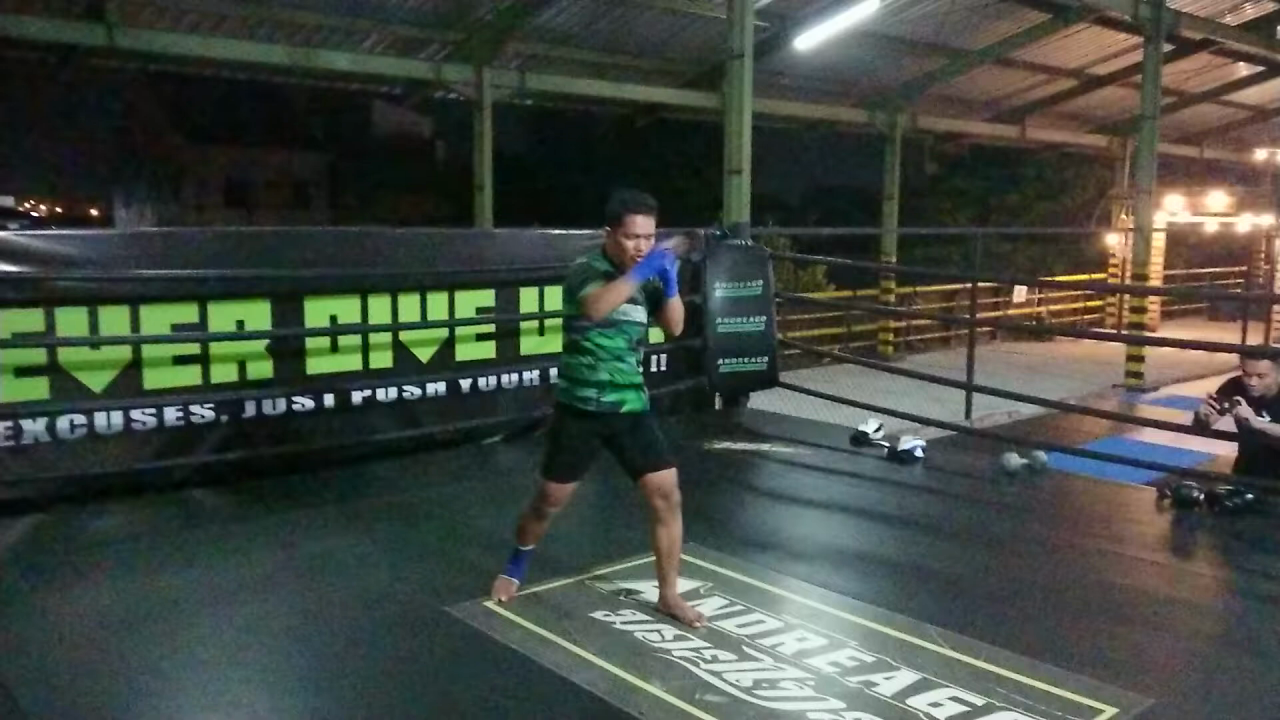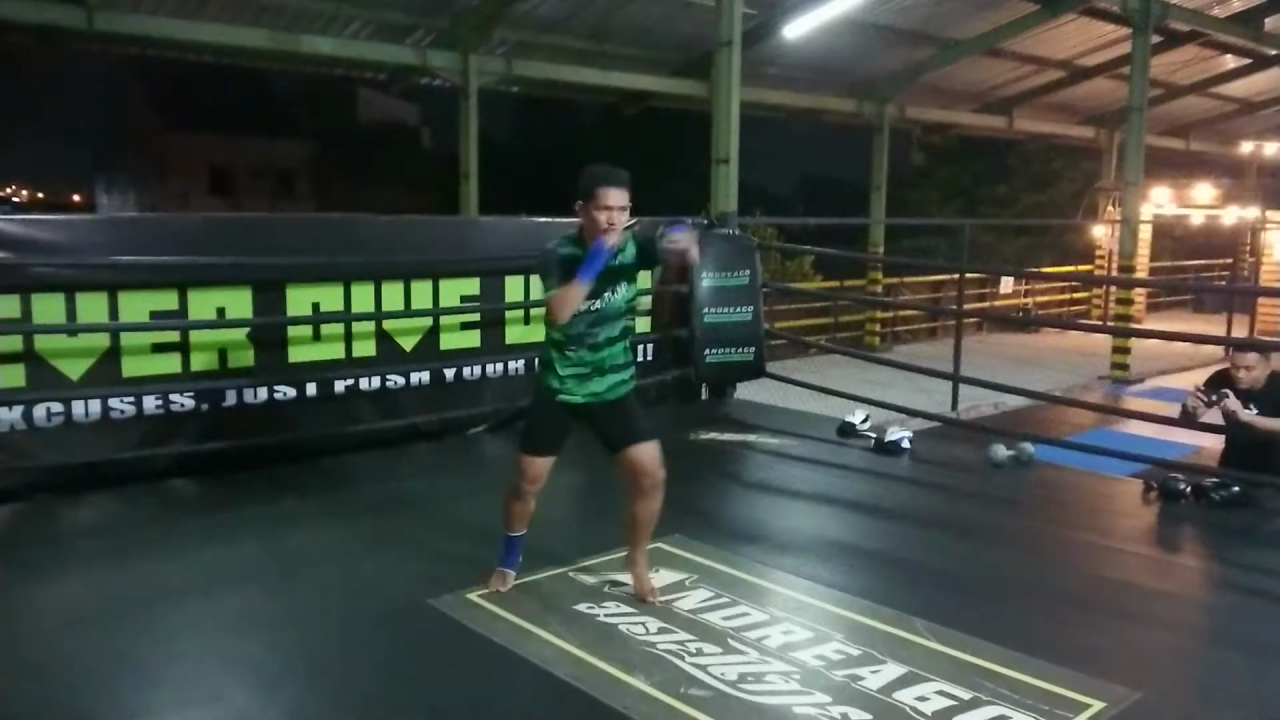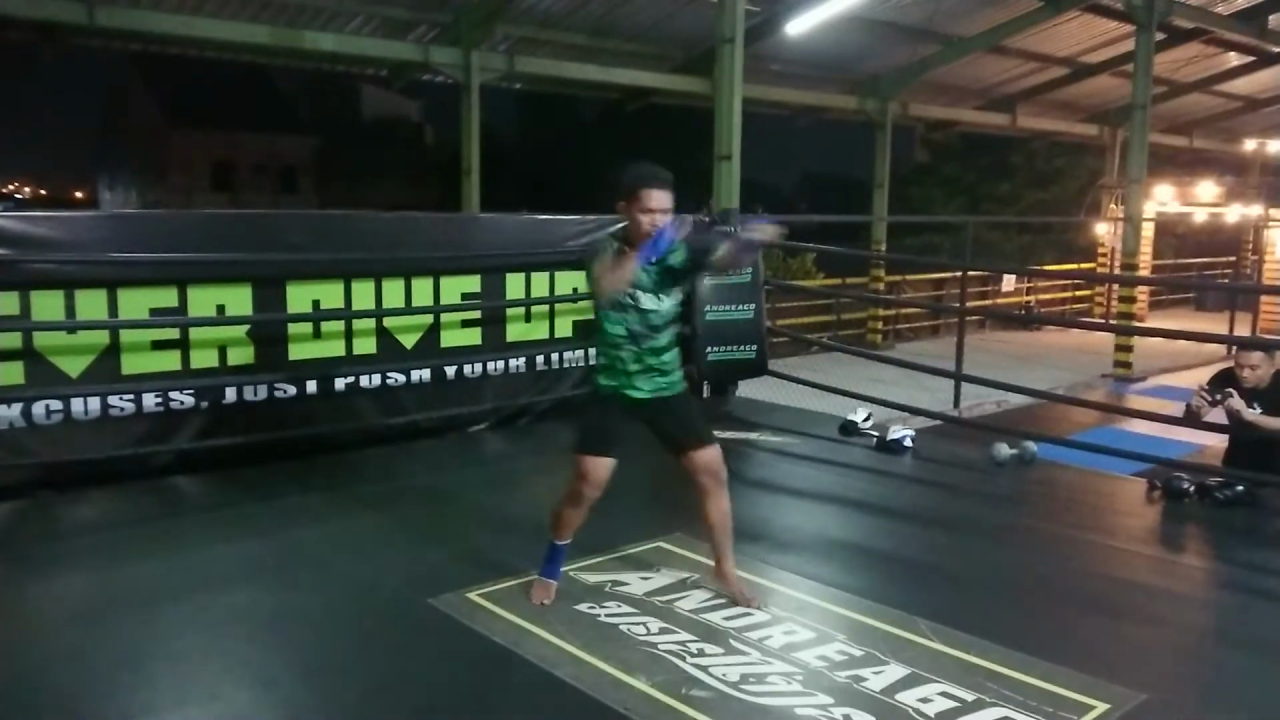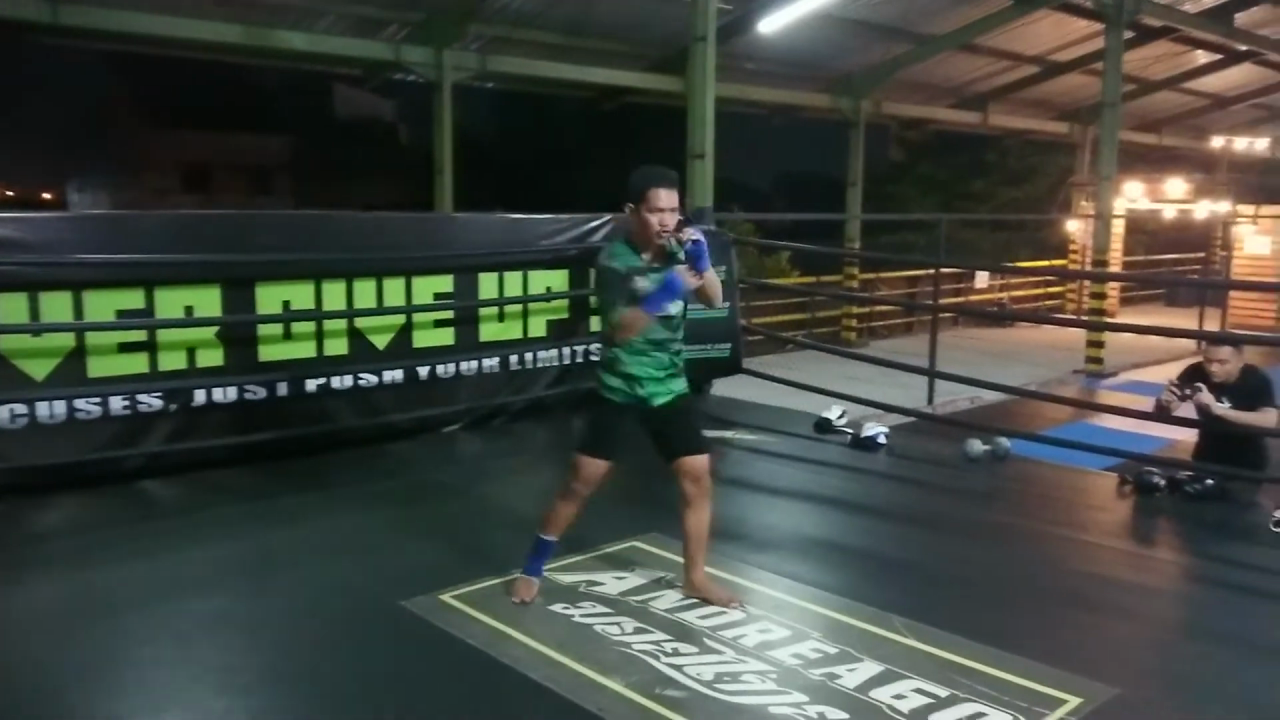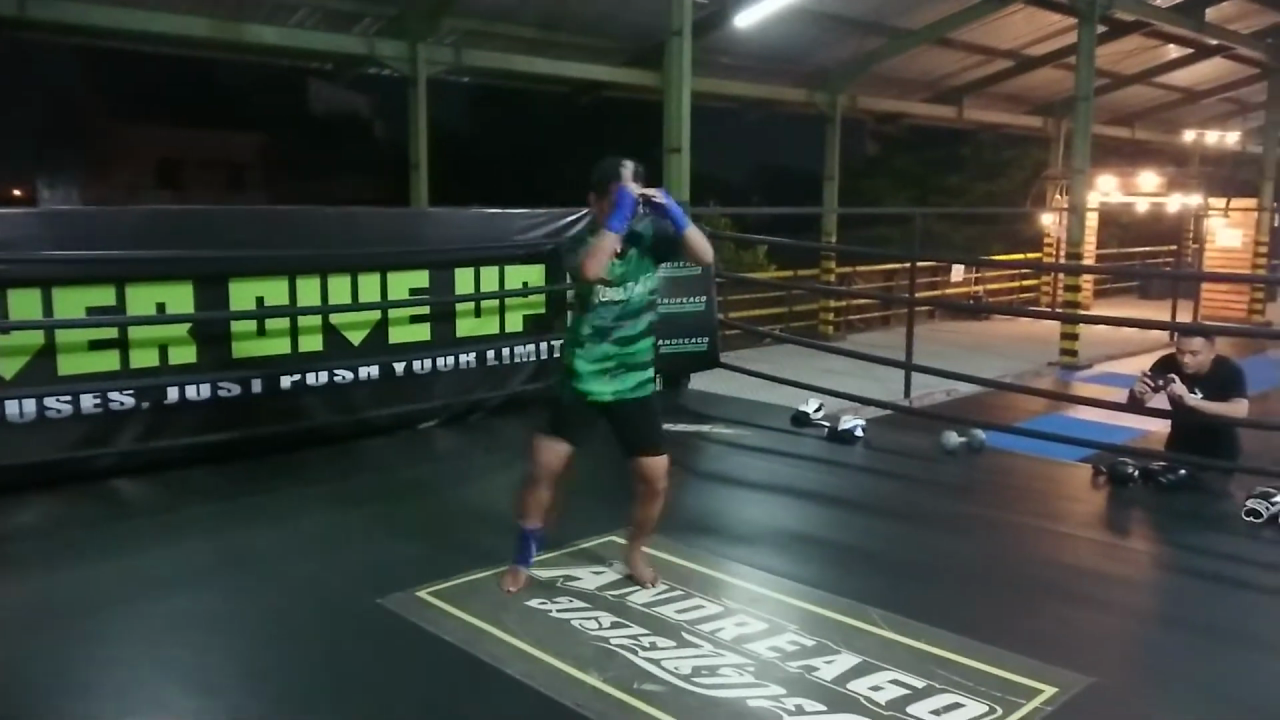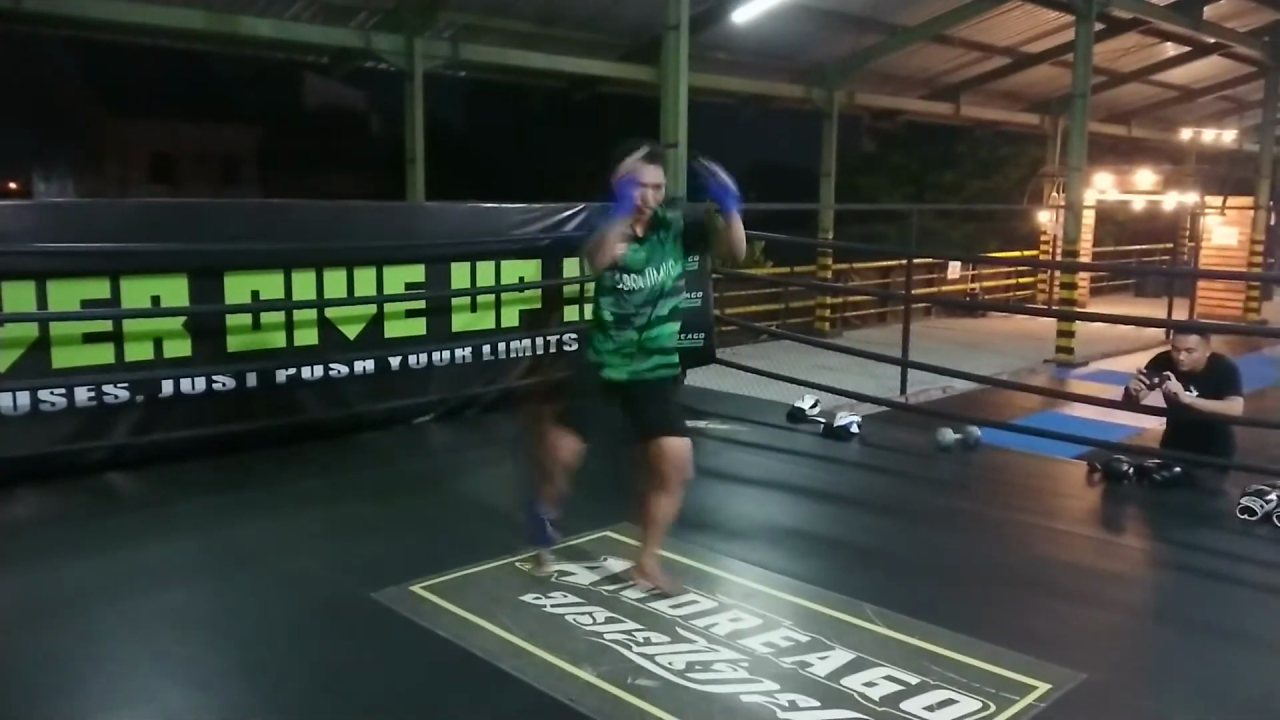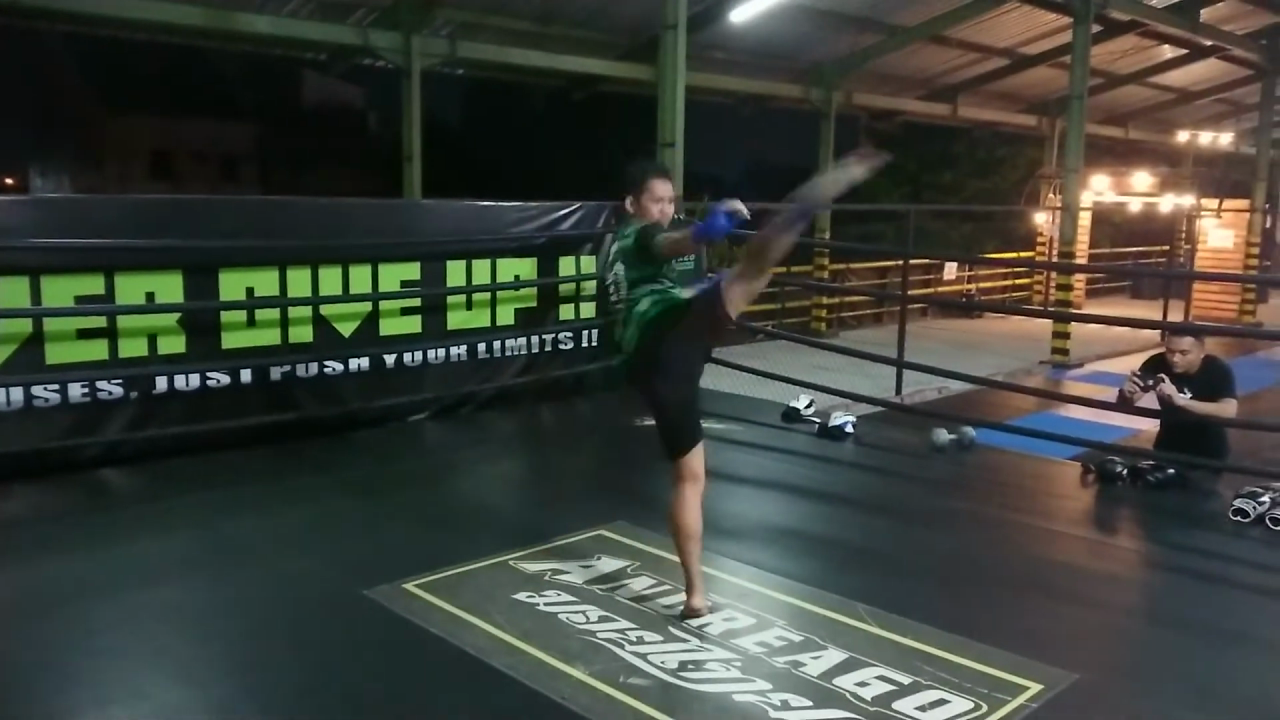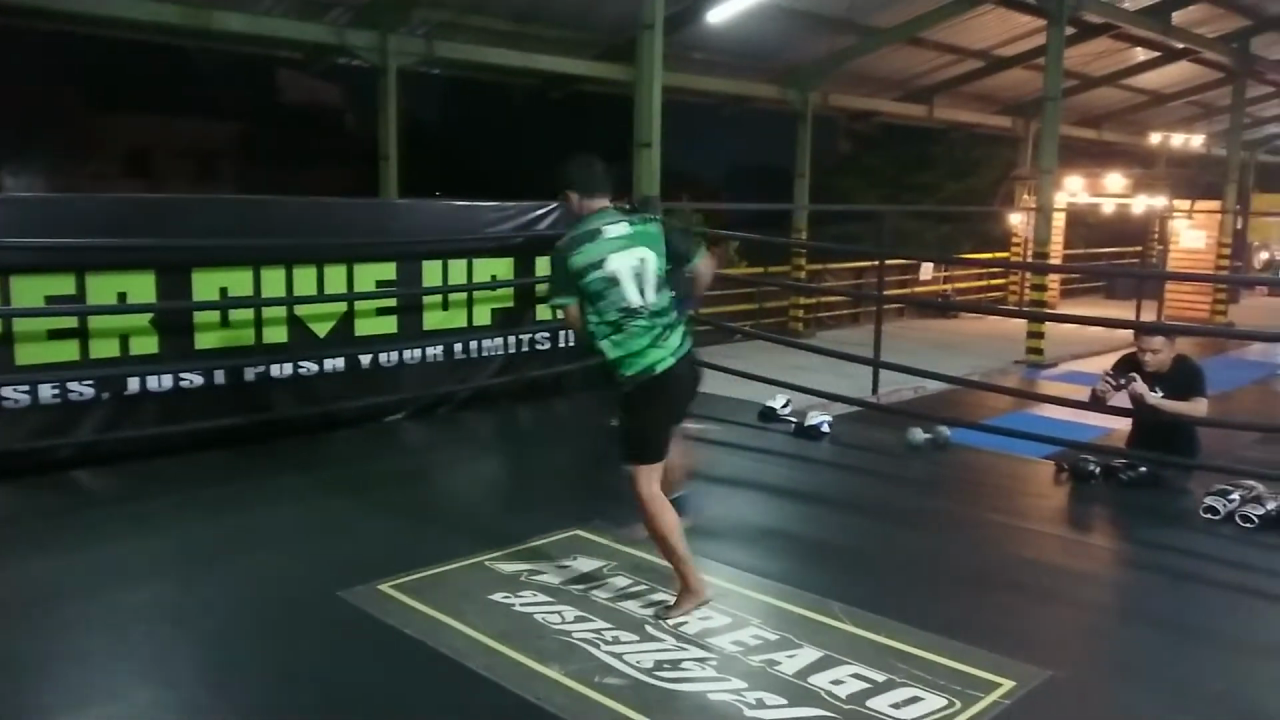
dt=0.4s
person 1, frame 1
left shoulder: (648, 274)
right shoulder: (586, 269)
left elbow: (674, 327)
right elbow: (598, 307)
left wrist: (669, 277)
right wrist: (642, 269)
left hip: (630, 407)
right hip: (580, 408)
left knee: (666, 496)
right knee: (550, 500)
left ankle: (669, 594)
right ankle: (515, 567)
person 1, frame 2
left shoulder: (633, 245)
right shoulder: (560, 256)
left elbow: (683, 254)
right elbow: (557, 313)
left wrist: (680, 242)
right wrist: (599, 258)
left hip: (614, 387)
right hip: (561, 389)
left knee: (649, 474)
right knee: (529, 480)
left ankle: (637, 561)
right ankle: (510, 558)
person 1, frame 3
left shoulder: (680, 251)
right shoulder: (606, 252)
left elbow: (722, 259)
right elbow: (603, 286)
right wrist: (649, 247)
left hip: (667, 386)
right hip: (616, 388)
left knee: (712, 473)
right knee: (587, 484)
left ankle: (725, 570)
right ankle: (550, 567)
person 1, frame 4
left shoulder: (676, 251)
right shoulder: (614, 262)
left elbow: (714, 297)
right elbow: (622, 330)
left wrist: (700, 256)
right wrist: (663, 292)
left hip: (671, 390)
right hip: (621, 391)
left knee: (698, 480)
right knee: (581, 481)
left ankle: (695, 576)
right ankle: (534, 567)
person 1, frame 5
left shoulder: (650, 233)
right shoulder: (582, 240)
left elbow: (704, 253)
right elbow: (590, 269)
left wrist: (671, 210)
right wrist: (619, 206)
left hip: (634, 384)
right hip: (582, 380)
left knee: (654, 481)
right knee: (546, 468)
left ankle: (634, 554)
right ankle: (524, 556)
person 1, frame 6
left shoulder: (675, 225)
right shoulder: (609, 226)
left elbow: (735, 251)
right elbow: (599, 257)
left wrist: (729, 201)
right wrist: (618, 201)
left hip: (656, 371)
right hip: (602, 364)
left knee: (673, 466)
right knee: (558, 451)
left ankle: (646, 561)
right ankle: (543, 523)
person 1, frame 7
left shoulder: (617, 256)
right shoulder: (640, 239)
right elbow: (676, 244)
right wrist: (712, 226)
left hip: (649, 366)
right hip: (675, 335)
left knee: (689, 477)
right knee: (748, 271)
left ankle: (696, 593)
right ankle: (807, 201)
person 1, frame 8
left shoulder: (569, 250)
right shoulder: (648, 227)
left elbow: (574, 321)
right elbow: (703, 270)
right wrist: (675, 305)
left hip: (643, 375)
right hip: (681, 361)
left knee: (646, 484)
right knee: (666, 441)
left ankle: (691, 584)
right ankle: (675, 505)
